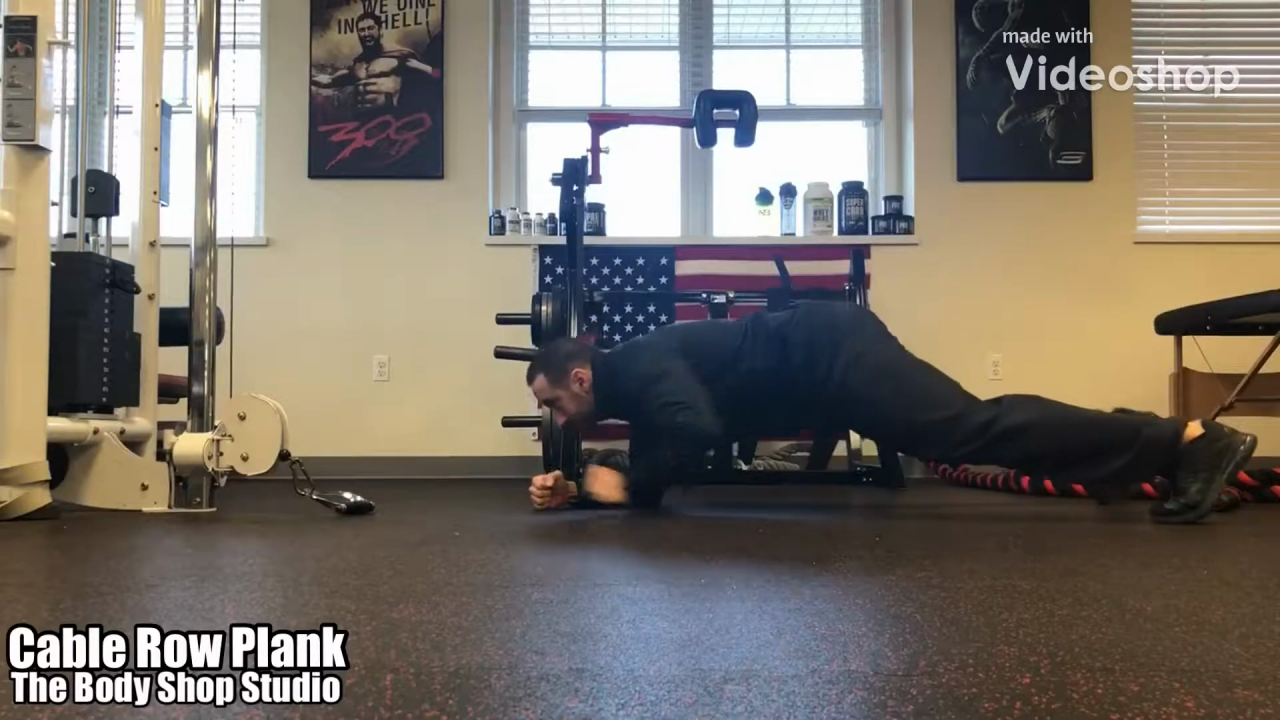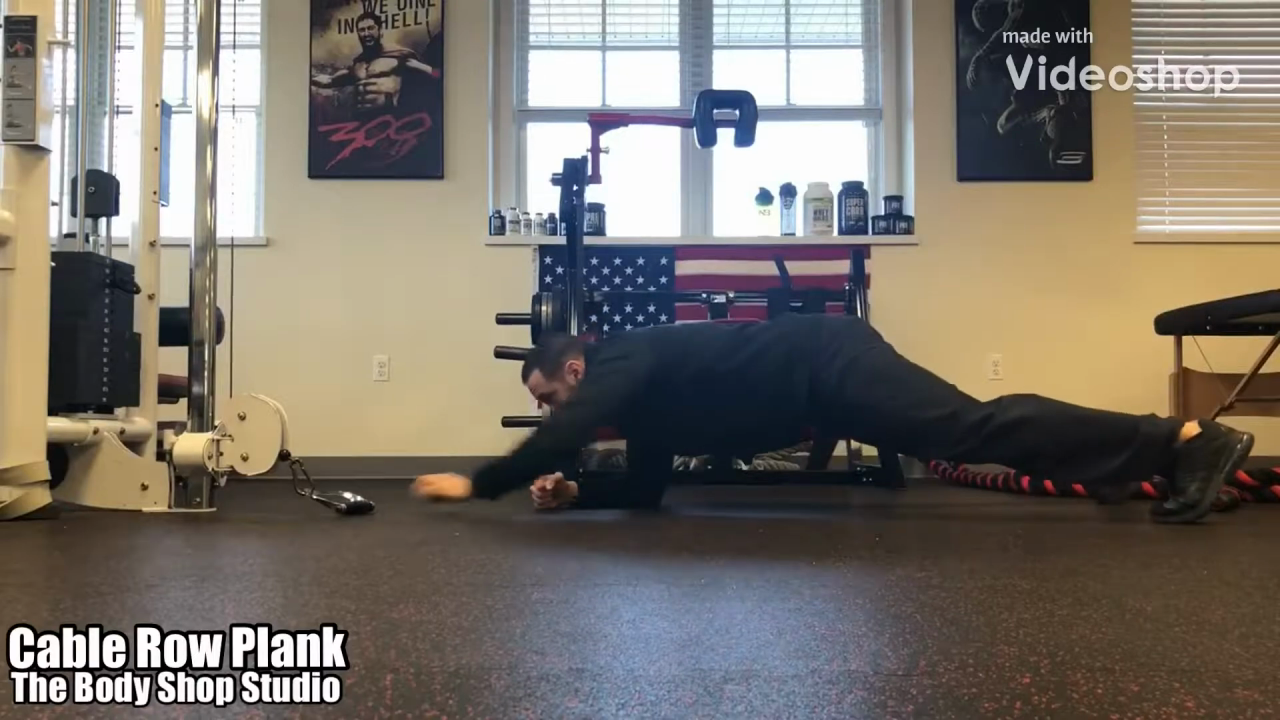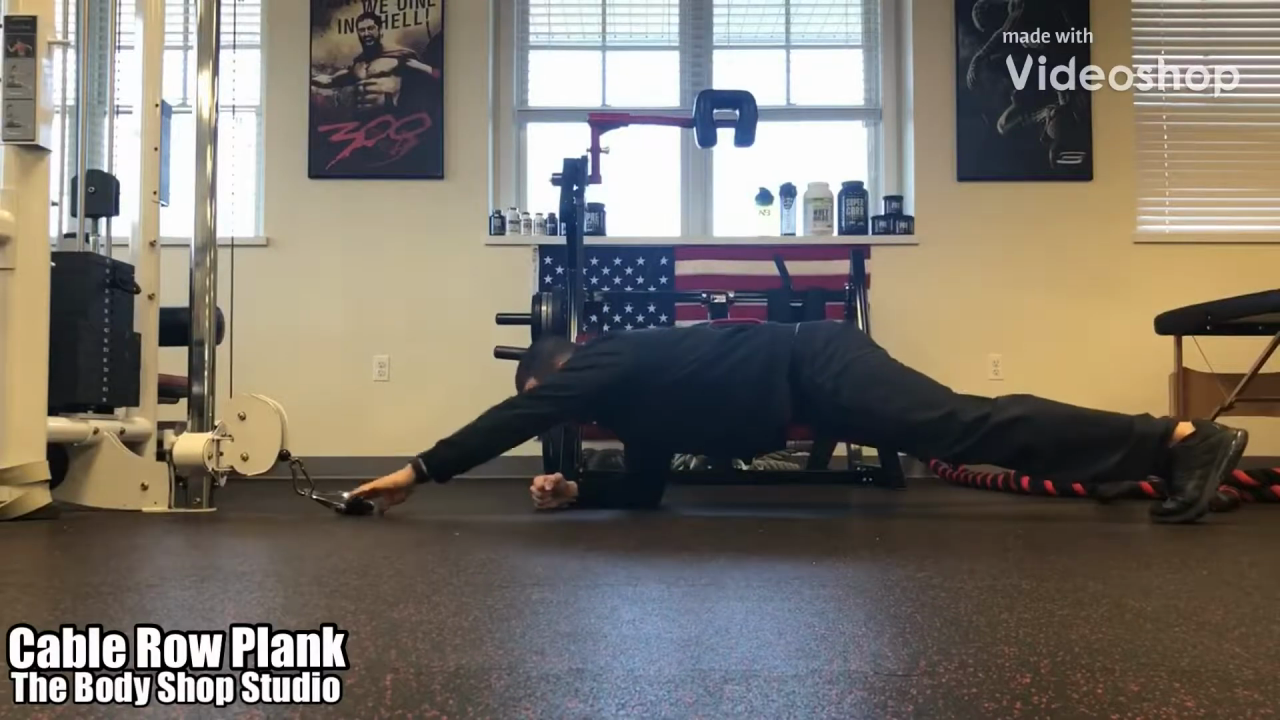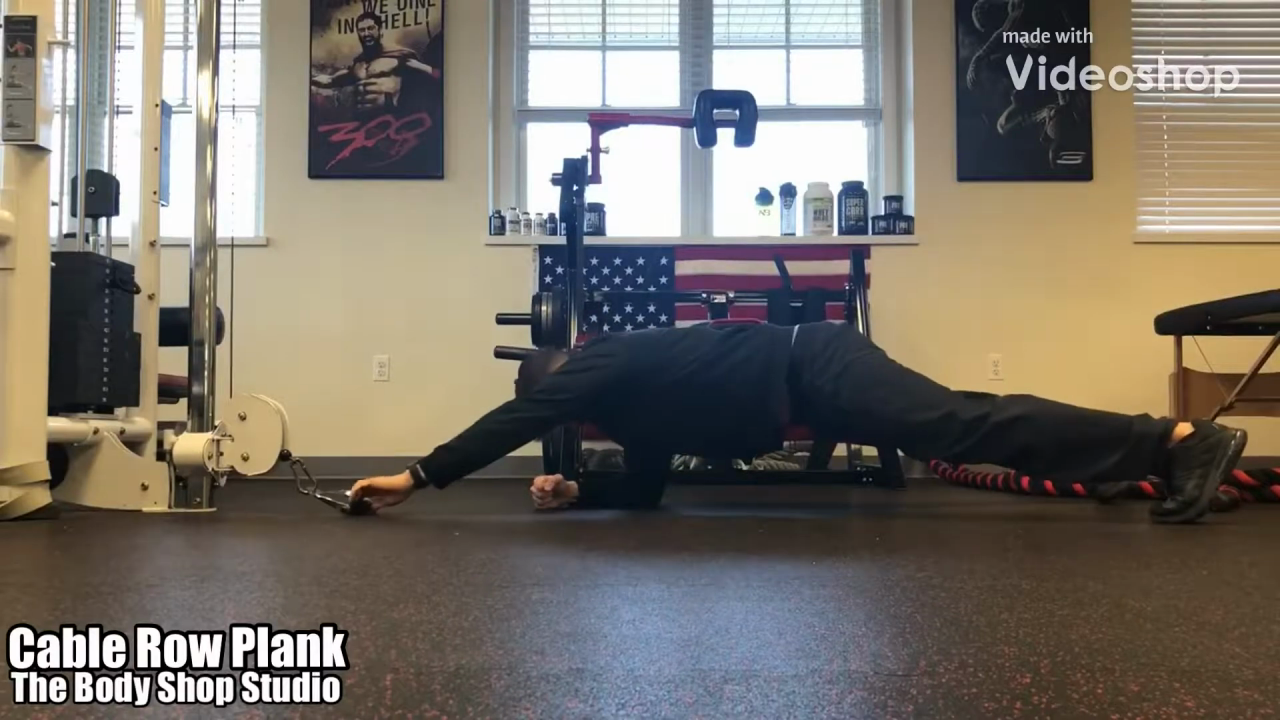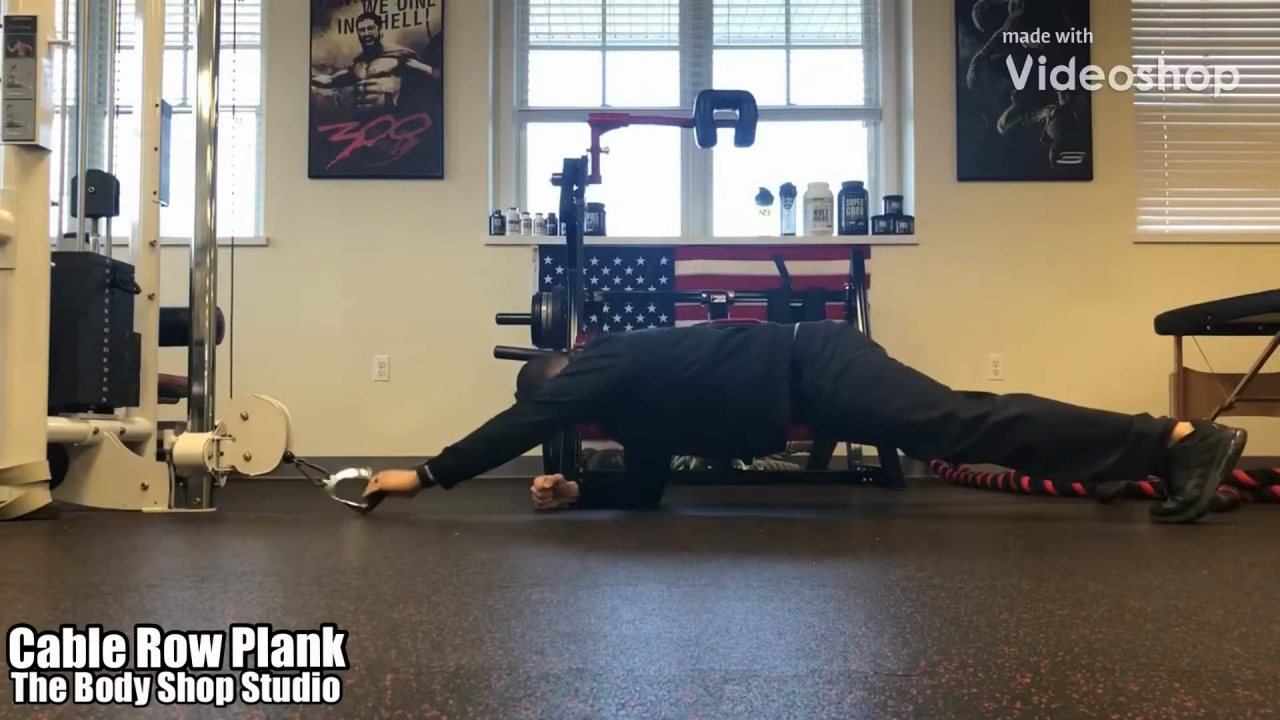
dt=0.2s
person 1, frame 1
left shoulder: (643, 366)
right shoulder: (641, 383)
left elbow: (702, 437)
right elbow: (653, 476)
left wrist: (626, 484)
right wrist: (572, 488)
left hip: (835, 354)
right hip: (830, 371)
left knee: (975, 430)
right knee: (969, 430)
left ankle: (1190, 440)
right ankle: (1142, 440)
person 1, frame 2
left shoulder: (621, 359)
right shoulder: (645, 398)
left elbow: (572, 428)
right elbow: (645, 486)
left wrist: (481, 483)
right wrist: (578, 488)
left hip: (828, 364)
right hip: (820, 379)
left knee: (972, 428)
right knee: (969, 430)
left ankle: (1182, 439)
right ankle: (1159, 448)
person 1, frame 3
left shoulder: (602, 364)
right shoulder: (629, 395)
left elbow: (519, 415)
right elbow: (644, 488)
left wrist: (417, 472)
right wrist: (575, 489)
left hip: (813, 366)
right hip: (808, 383)
left knee: (965, 428)
right knee: (961, 432)
left ankle: (1178, 439)
right ankle: (1161, 447)
person 1, frame 4
left shoulder: (602, 366)
right shoulder: (630, 400)
left elbow: (518, 418)
right elbow: (645, 488)
left wrist: (419, 475)
right wrist: (578, 490)
left hip: (812, 368)
right hip: (806, 380)
left knee: (963, 427)
right knee: (959, 430)
left ankle: (1179, 439)
right ankle: (1163, 447)
person 1, frame 5
left shoulder: (607, 365)
right shoulder: (628, 395)
left elbow: (527, 422)
right elbow: (646, 488)
left wrist: (425, 473)
right wrist: (577, 489)
left hip: (815, 368)
right hip: (809, 383)
left knee: (963, 426)
right knee: (960, 431)
left ankle: (1177, 438)
right ankle: (1160, 446)
